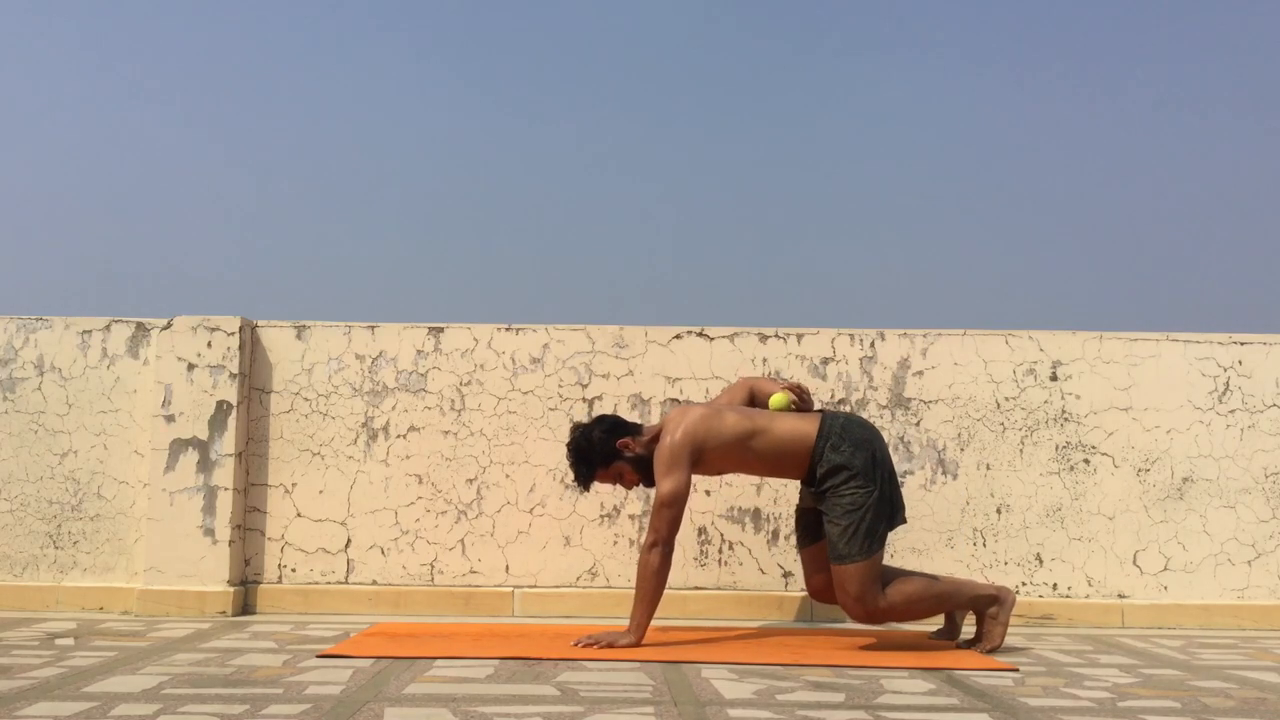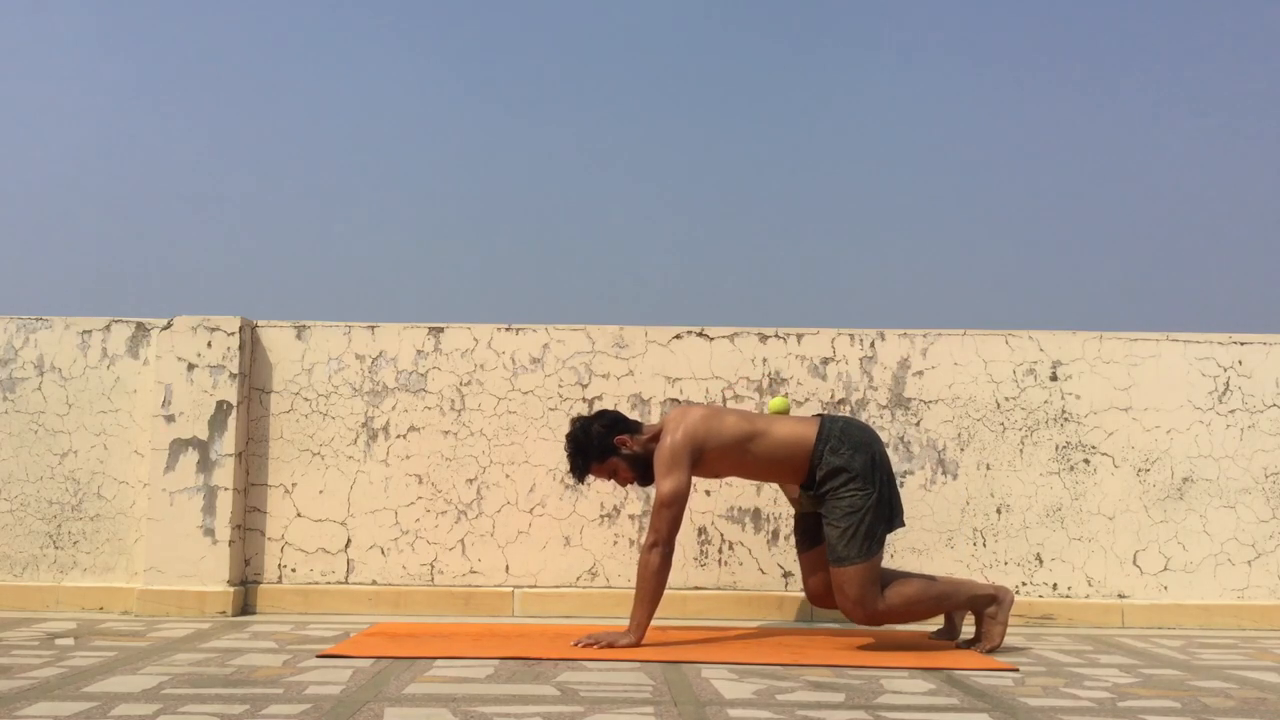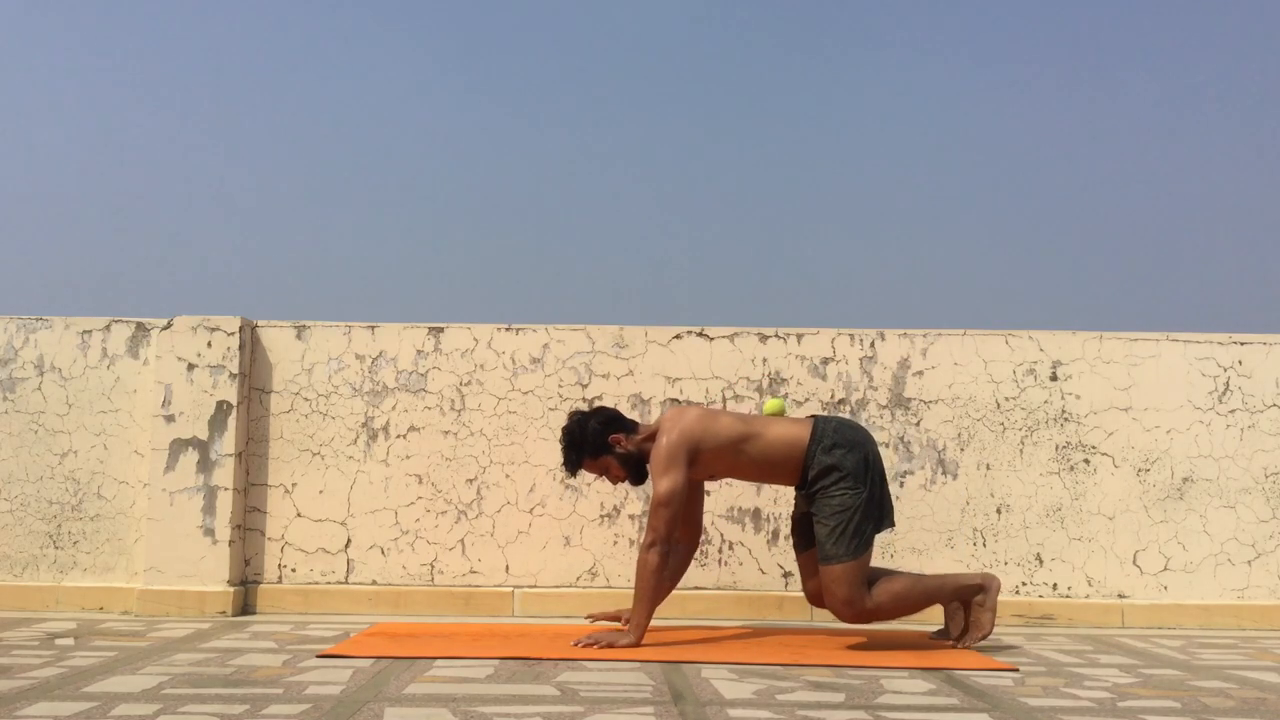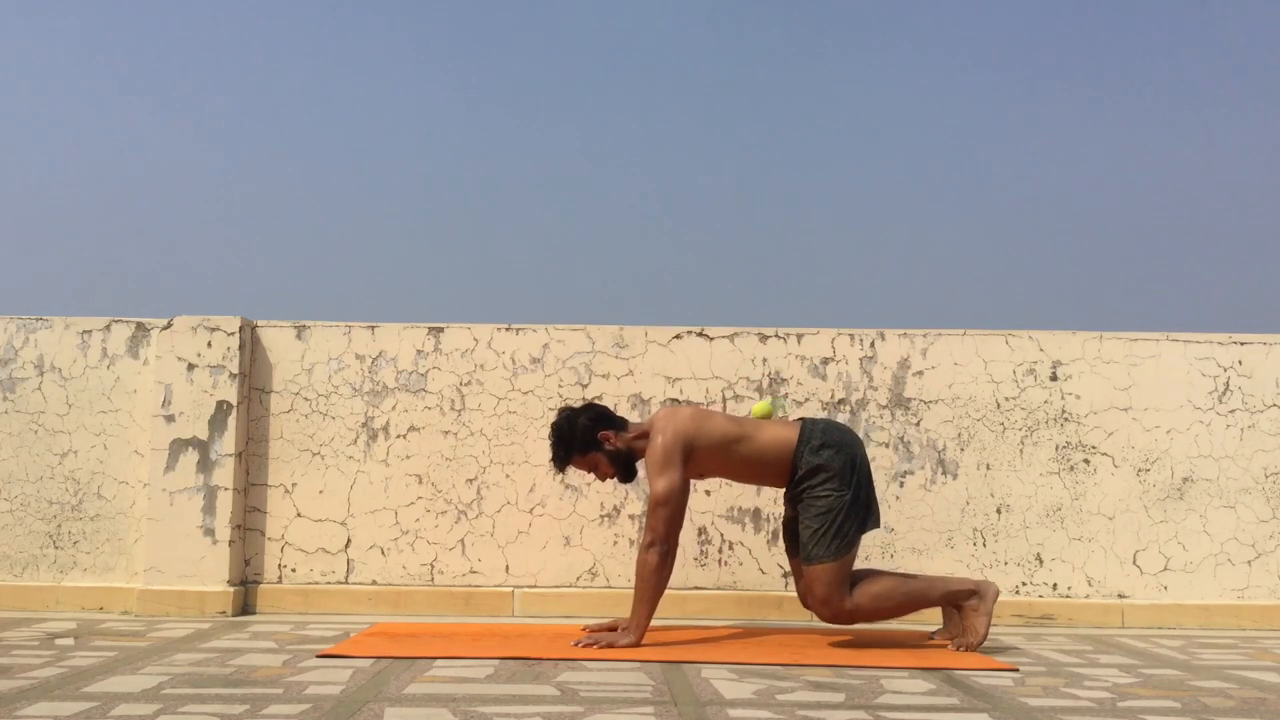
dt=0.4s
person 1, frame 1
left shoulder: (672, 442)
right shoulder: (689, 426)
left elbow: (657, 544)
right elbow: (749, 385)
left wrist: (634, 632)
right wrist: (793, 400)
left hip: (848, 454)
right hip: (828, 460)
left knee: (865, 605)
right knee: (825, 588)
left ankle: (987, 596)
right ankle: (952, 593)
person 1, frame 2
left shoulder: (672, 443)
right shoulder: (686, 433)
left elbow: (658, 545)
left wrist: (634, 633)
right wrist: (801, 500)
left hip: (846, 457)
right hip: (826, 465)
left knee: (863, 607)
right knee: (822, 592)
left ankle: (986, 596)
right ankle: (951, 596)
person 1, frame 3
left shoulder: (669, 443)
right shoulder: (682, 446)
left elbow: (655, 543)
right elbow: (684, 540)
left wrist: (635, 632)
right wrist: (642, 610)
left hip: (840, 456)
right hip: (822, 466)
left knee: (851, 604)
right knee: (823, 593)
left ankle: (974, 587)
right ankle: (947, 595)
person 1, frame 4
left shoulder: (663, 441)
right shoulder: (668, 441)
left elbow: (654, 544)
right elbow: (667, 540)
left wrist: (634, 632)
right wrist: (636, 618)
left hip: (826, 456)
right hip: (813, 464)
left knee: (834, 605)
right knee: (815, 594)
left ankle: (968, 591)
right ankle: (947, 594)
